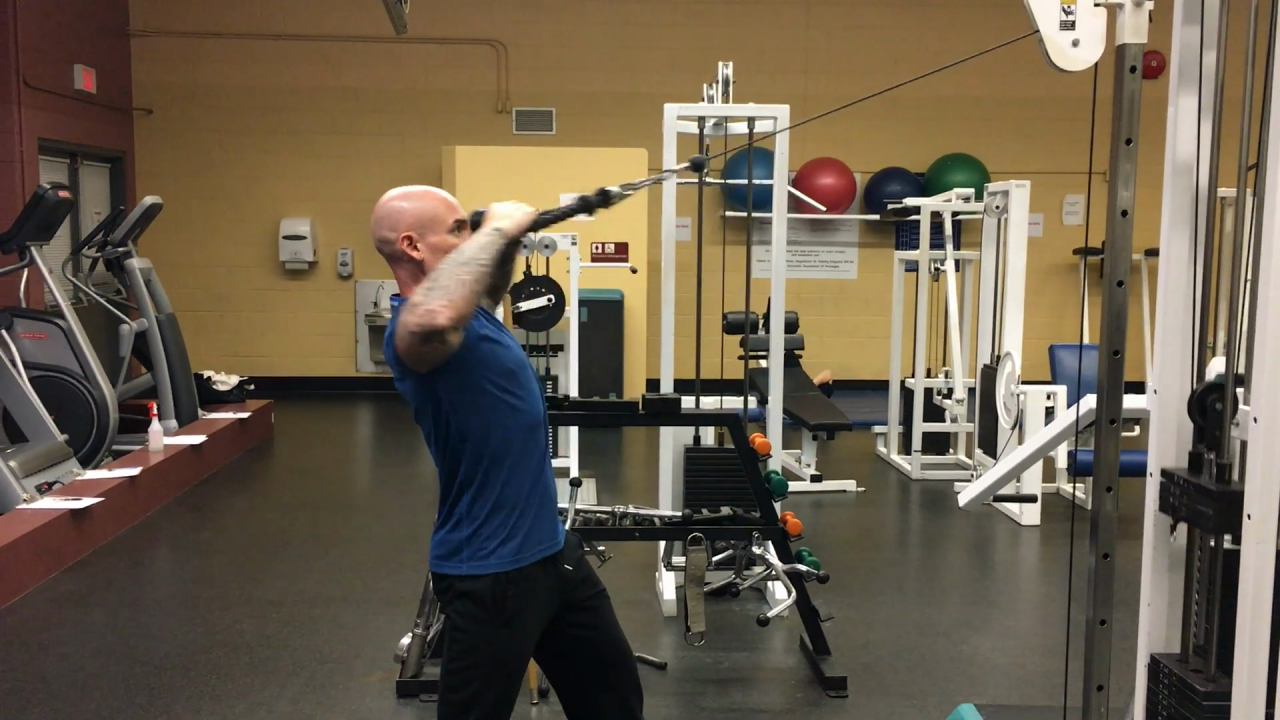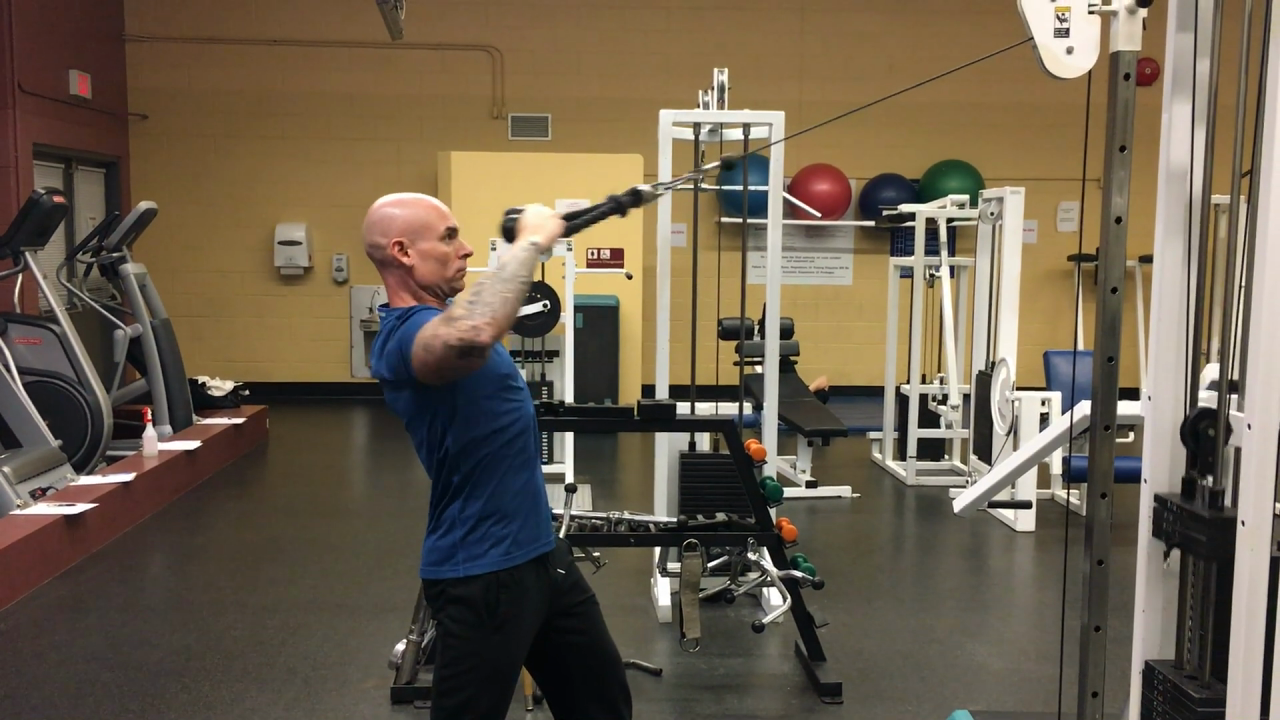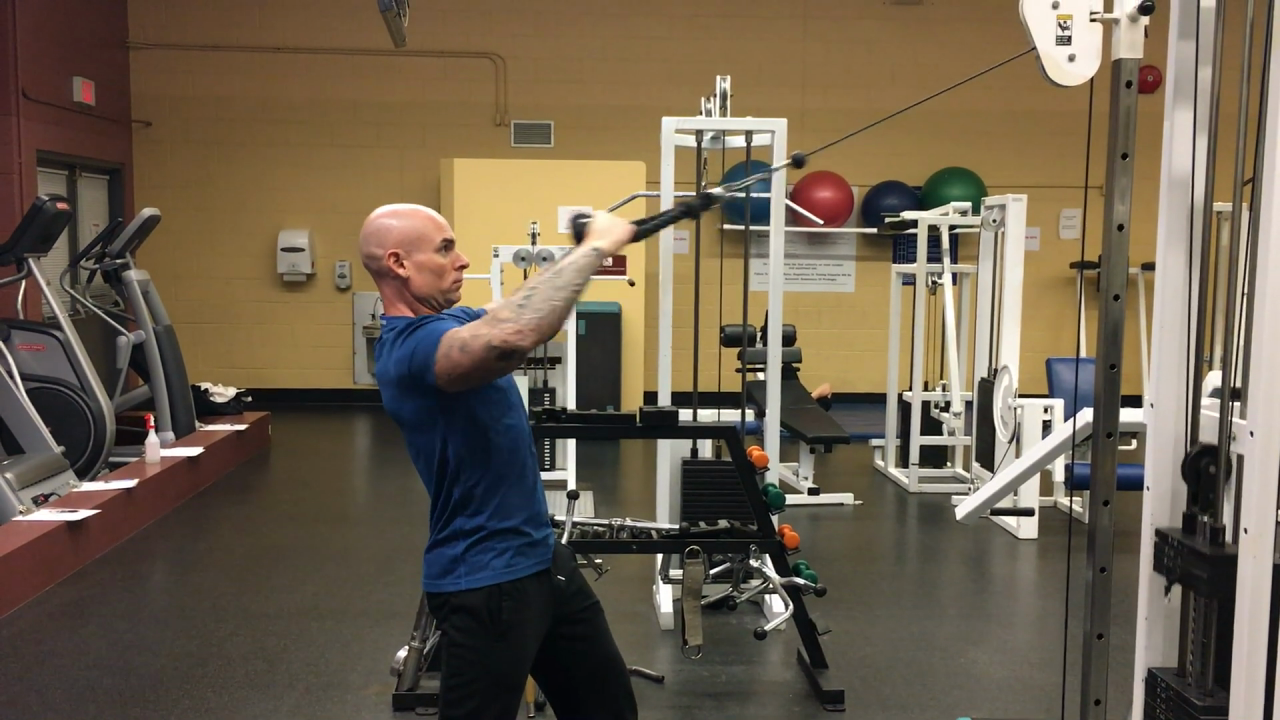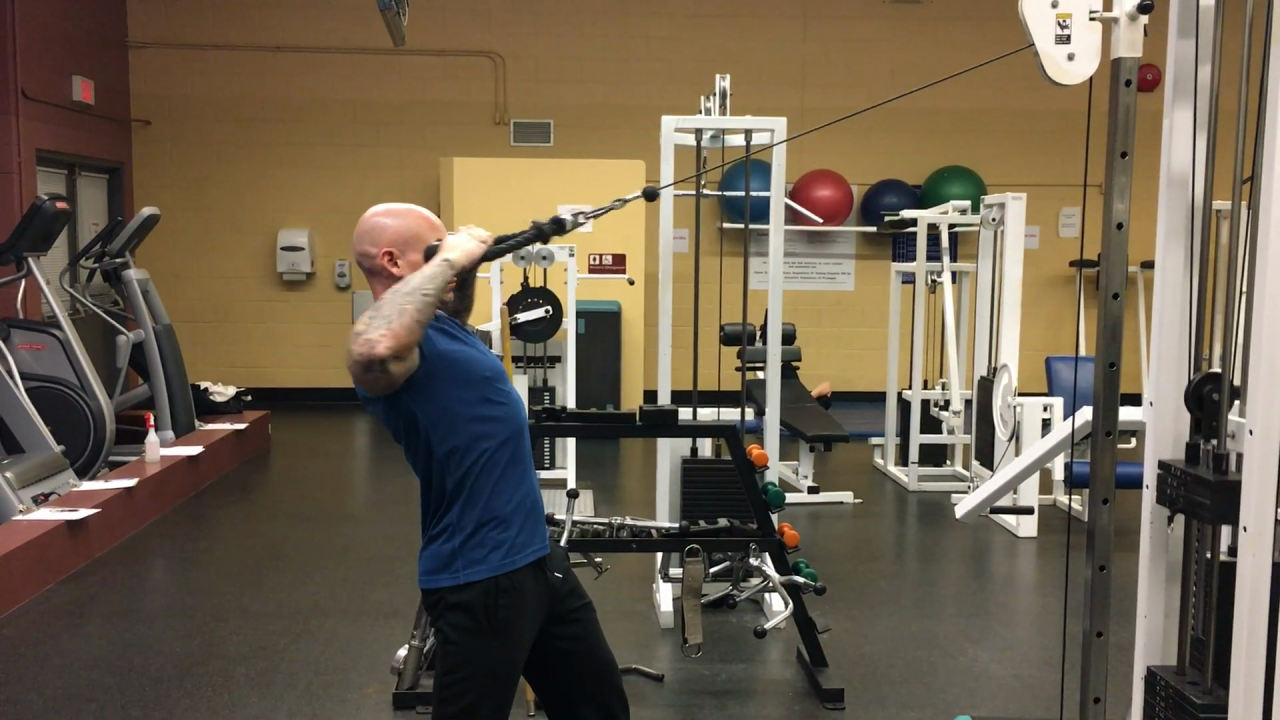
dt=1s
person 1, frame 1
left shoulder: (461, 308)
right shoulder: (419, 328)
left elbow: (487, 289)
right elbow: (434, 317)
left wrist: (505, 236)
right wrist: (498, 228)
left hip: (550, 546)
right hip: (491, 570)
person 1, frame 2
left shoulder: (434, 322)
right shoulder: (406, 334)
left elbow: (476, 319)
right elbow: (472, 335)
left wrist: (529, 240)
right wrist: (530, 243)
left hip: (538, 550)
right hip: (482, 572)
person 1, frame 3
left shoulder: (441, 323)
right shoulder: (412, 348)
left elbow: (511, 315)
right elbow: (514, 335)
left wrist: (591, 246)
right wrist: (596, 246)
left hip: (541, 558)
right hip: (485, 583)
person 1, frame 4
left shoulder: (432, 324)
right shoulder: (398, 341)
right elbow: (372, 349)
left wrist: (467, 262)
right wrist: (446, 260)
left hip: (535, 555)
right hip: (482, 577)
